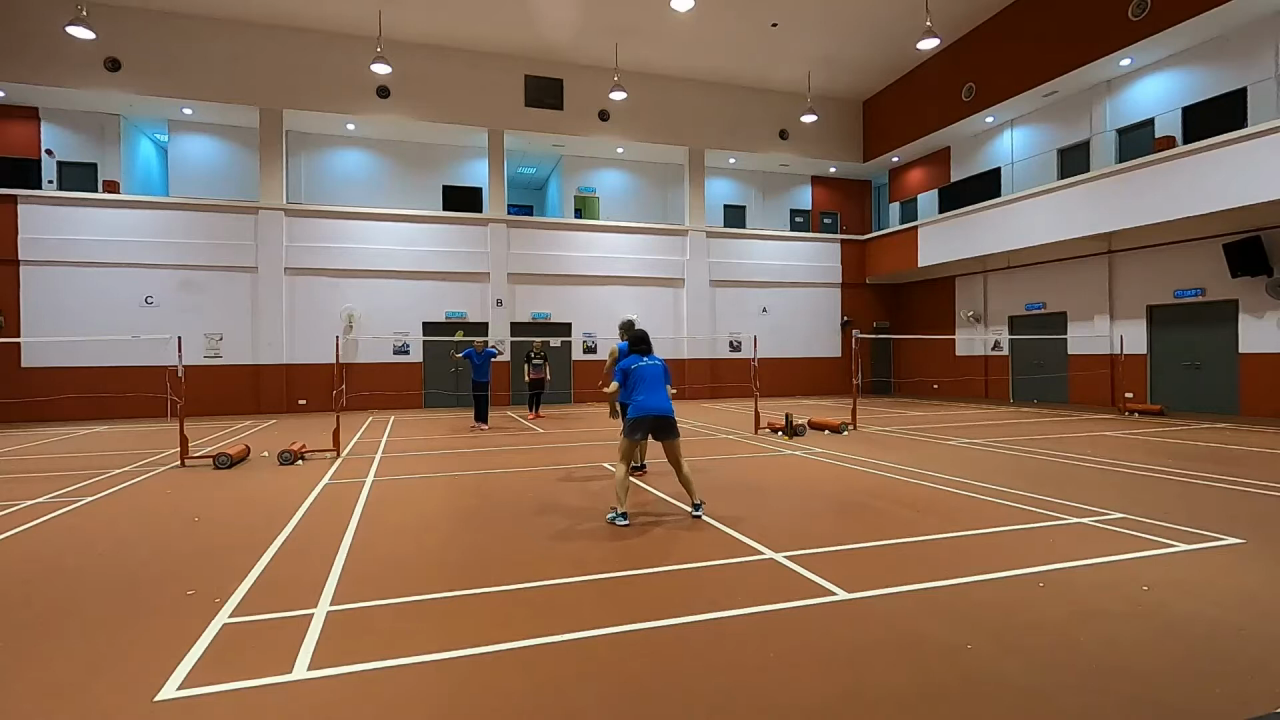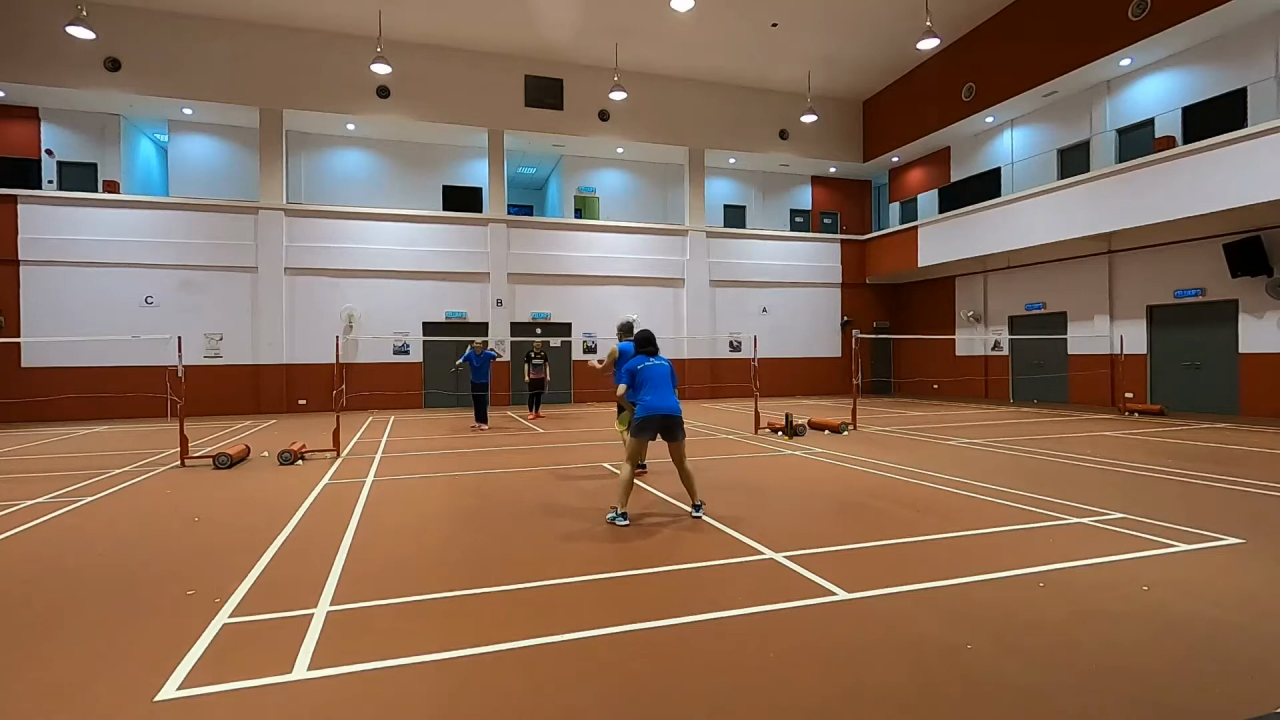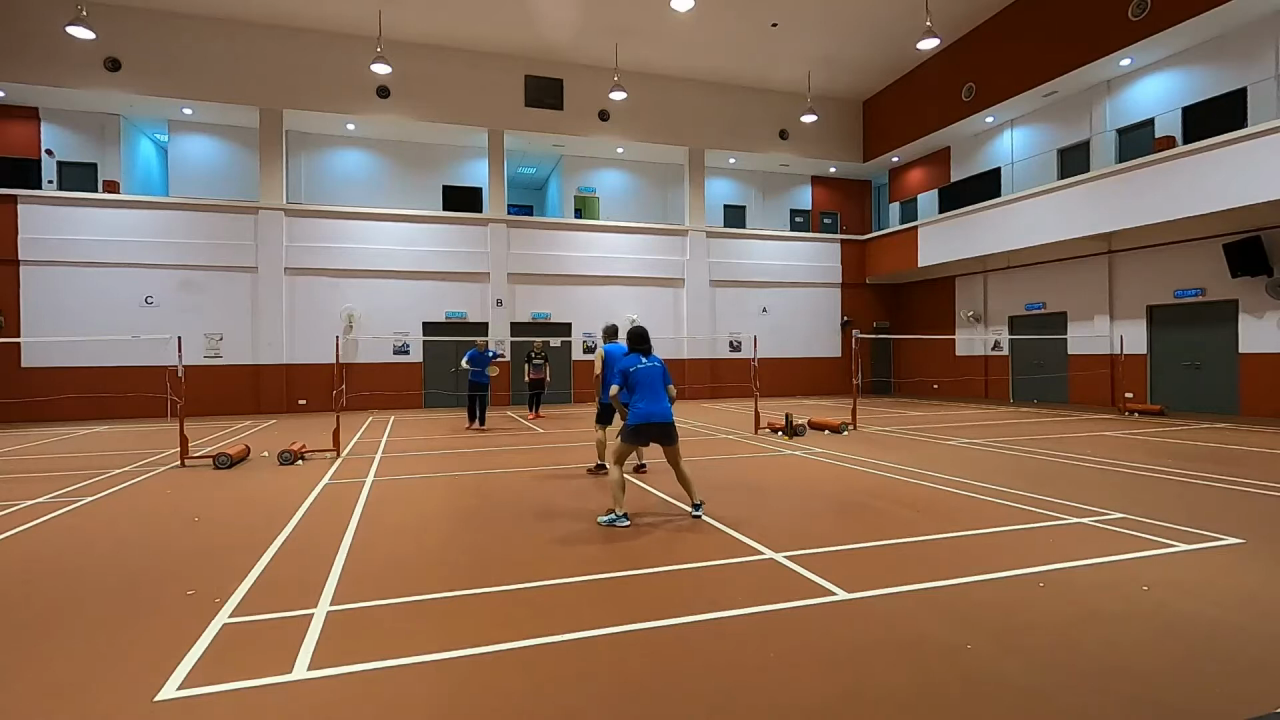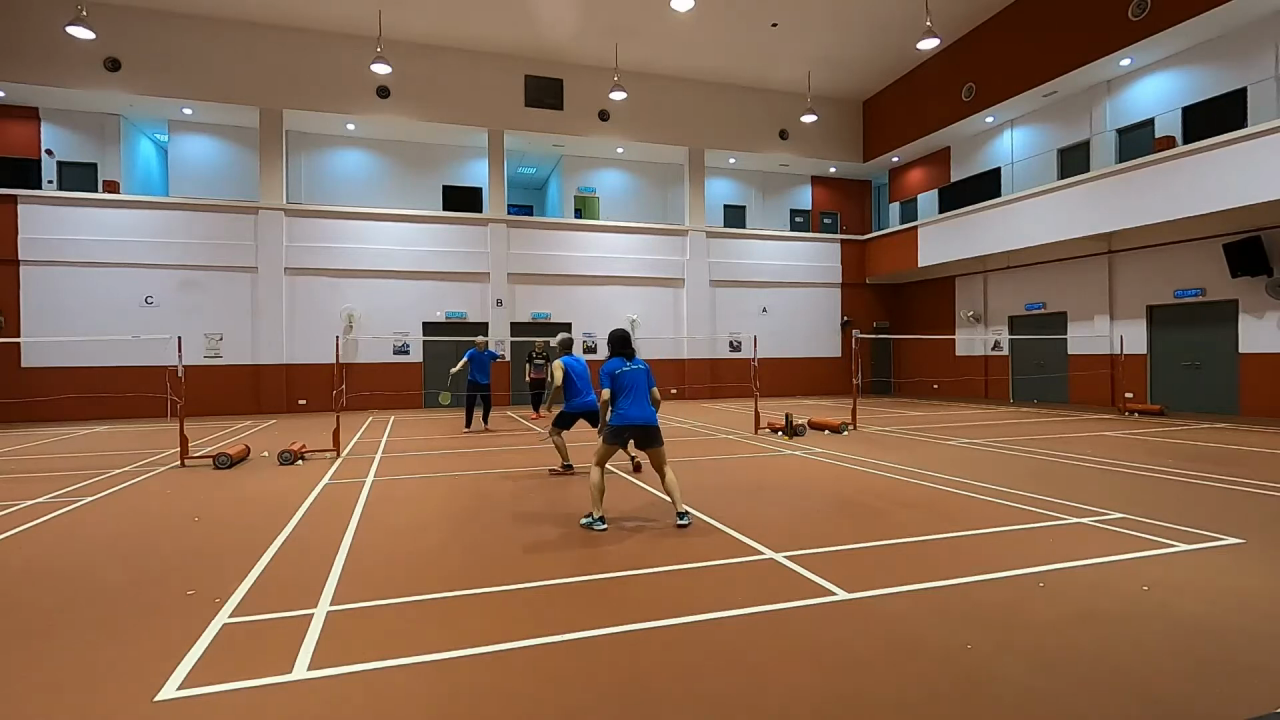
dt=0.4s
person 1, frame 1
left shoulder: (625, 364)
right shoulder: (660, 363)
left elbow: (611, 390)
right elbow: (668, 393)
left hip: (639, 413)
right hip: (665, 412)
left knee: (623, 462)
right knee: (678, 461)
left ankle: (621, 512)
right ankle: (696, 504)
person 1, frame 2
left shoulder: (632, 365)
right shoulder: (665, 363)
left elbow: (620, 394)
left wrist: (630, 410)
left hip: (646, 413)
right hip: (673, 412)
left knee: (630, 462)
right knee: (681, 462)
left ankle: (620, 512)
right ankle: (697, 505)
person 1, frame 3
left shoulder: (623, 363)
right shoulder: (659, 362)
left elbow: (612, 393)
right elbow: (672, 395)
left wrist: (622, 412)
left hip: (638, 419)
right hip: (664, 418)
left knee: (616, 462)
right knee: (677, 463)
left ankle: (619, 513)
right ankle: (696, 505)
person 1, frame 4
left shoulder: (608, 367)
right shoulder: (642, 365)
left elbow: (605, 398)
right elbow: (657, 398)
left wrist: (603, 422)
left hip: (621, 422)
right hip: (648, 421)
left knee: (597, 465)
right knee: (663, 468)
left ankle: (597, 517)
right ankle: (681, 513)
person 2, frame 1
left shoulder: (617, 349)
left elbow: (606, 372)
left wrist: (603, 383)
left hip: (626, 396)
left ankle: (636, 466)
right ankle: (642, 464)
person 2, frame 2
left shoulder: (617, 349)
left elbow: (603, 368)
left wrist: (594, 364)
left knee: (623, 429)
left ankle: (636, 463)
right ankle: (642, 463)
person 2, frame 3
left shoulder: (601, 350)
right shoulder: (627, 351)
left elbow: (597, 374)
left wrist: (597, 396)
left hip: (608, 397)
right hip: (628, 396)
left knee: (600, 428)
left ankle: (602, 465)
right ankle: (641, 463)
person 2, frame 4
left shoulder: (558, 363)
right shoulder: (581, 361)
left elbow: (558, 384)
left wrist: (549, 403)
left hip: (573, 407)
right hip: (591, 404)
left knee: (554, 431)
left ankle: (567, 465)
right ankle: (633, 457)
